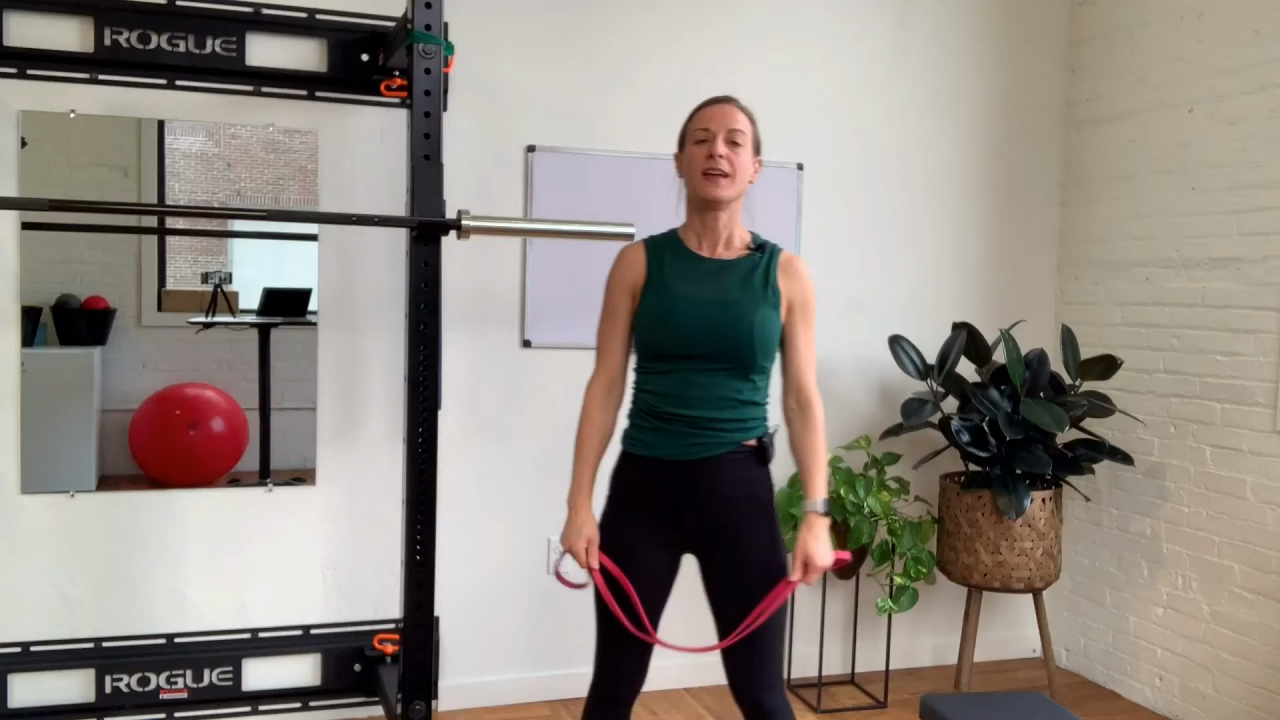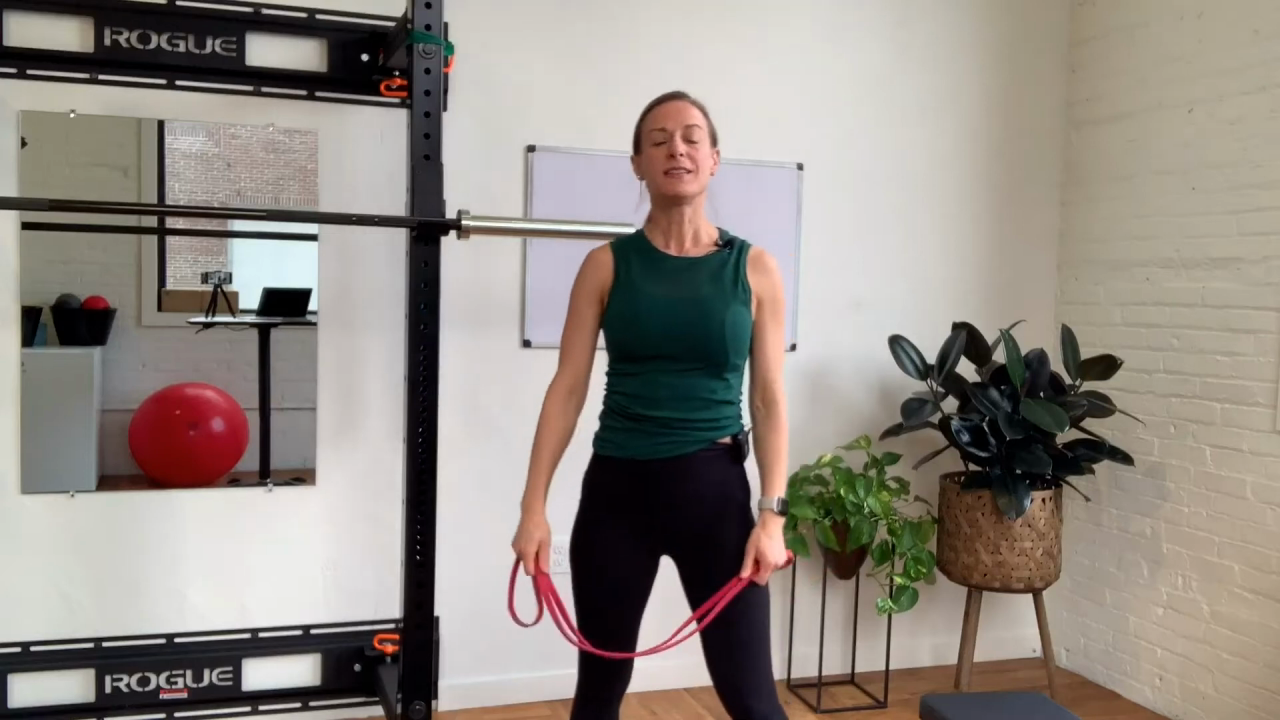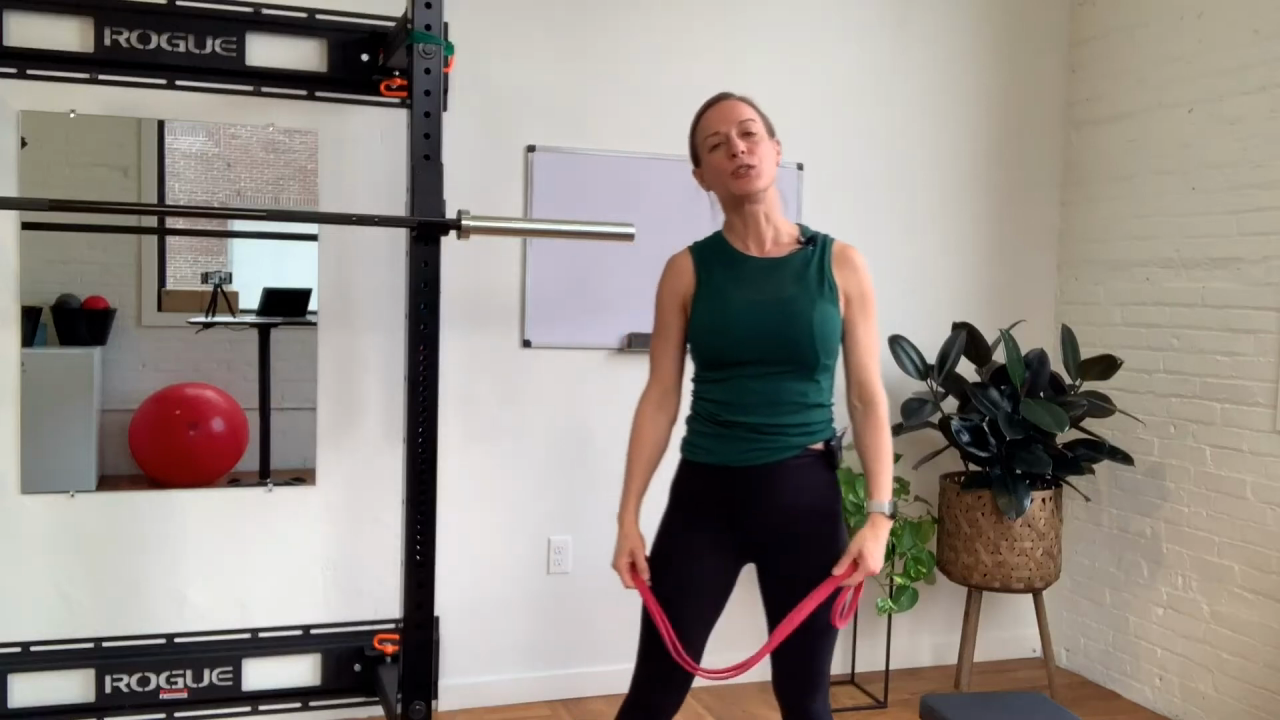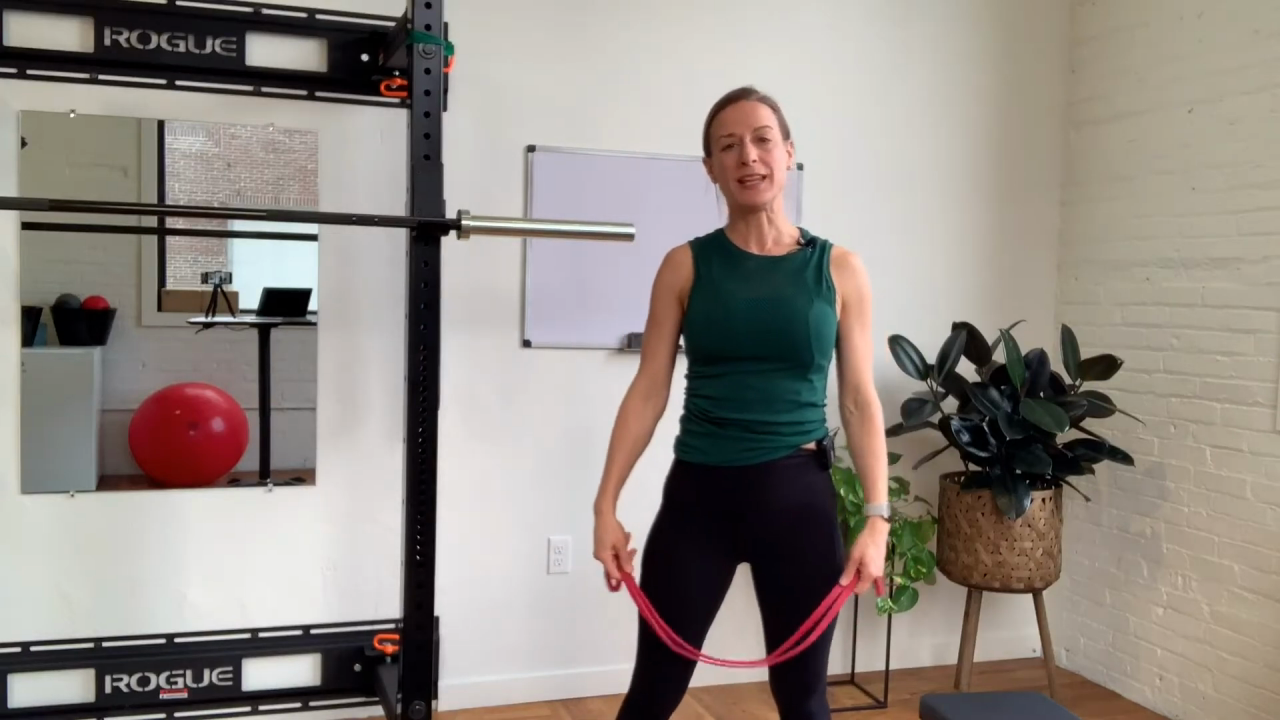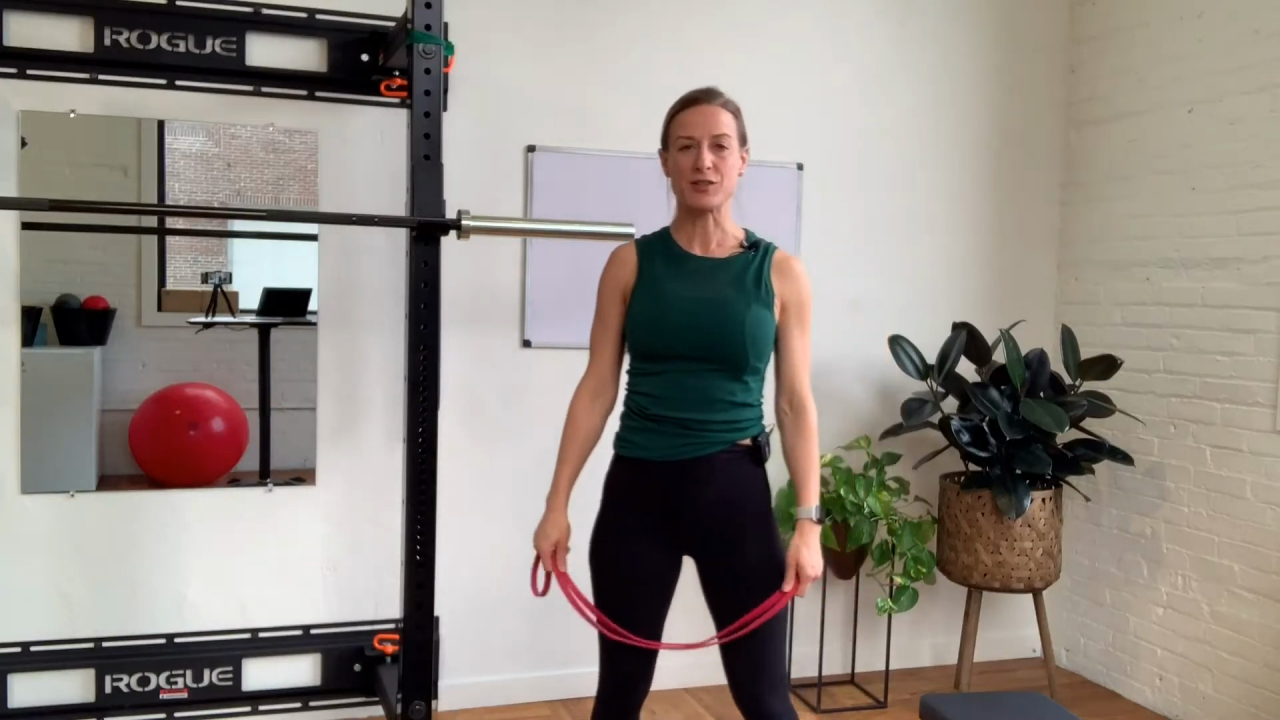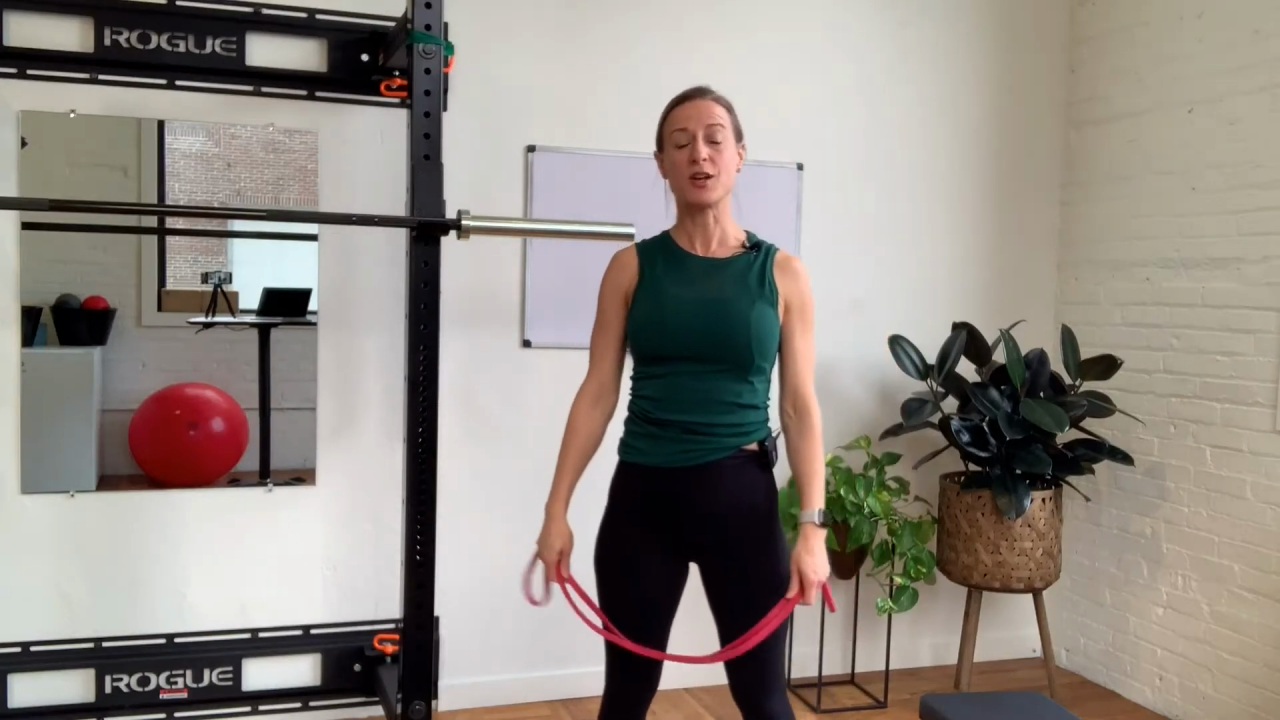
dt=0.5s
person 1, frame 1
left shoulder: (784, 273)
right shoulder: (639, 262)
left elbow: (802, 400)
right elbow: (605, 385)
left wrist: (817, 513)
right wrist: (580, 500)
left hip: (736, 488)
right hip: (643, 487)
person 1, frame 2
left shoulder: (754, 268)
right shoulder: (607, 265)
left elbow: (768, 399)
right elbow: (568, 387)
left wrist: (772, 512)
right wrist: (533, 506)
left hip: (712, 487)
right hip: (617, 488)
person 1, frame 3
left shoulder: (840, 264)
right shoulder: (687, 270)
left elbow: (867, 397)
right elbow: (660, 398)
left wrist: (879, 514)
right wrist: (628, 517)
left hip: (802, 494)
right hip: (704, 494)
person 1, frame 4
left shoulder: (838, 268)
right shoulder: (685, 265)
left elbow: (859, 399)
right elbow: (648, 390)
left wrist: (877, 517)
right wrist: (606, 504)
left hip: (796, 496)
right hip: (697, 495)
person 1, frame 5
left shoulder: (779, 272)
right shoulder: (631, 263)
left elbow: (795, 403)
right elbow: (597, 388)
left wrist: (808, 523)
right wrist: (557, 503)
left hip: (732, 488)
right hip: (637, 490)
person 1, frame 6
left shoulder: (781, 272)
right shoulder: (632, 267)
left elbow: (800, 406)
right elbow: (598, 392)
left wrist: (812, 526)
right wrist: (556, 509)
left hip: (740, 494)
right hip: (642, 495)
